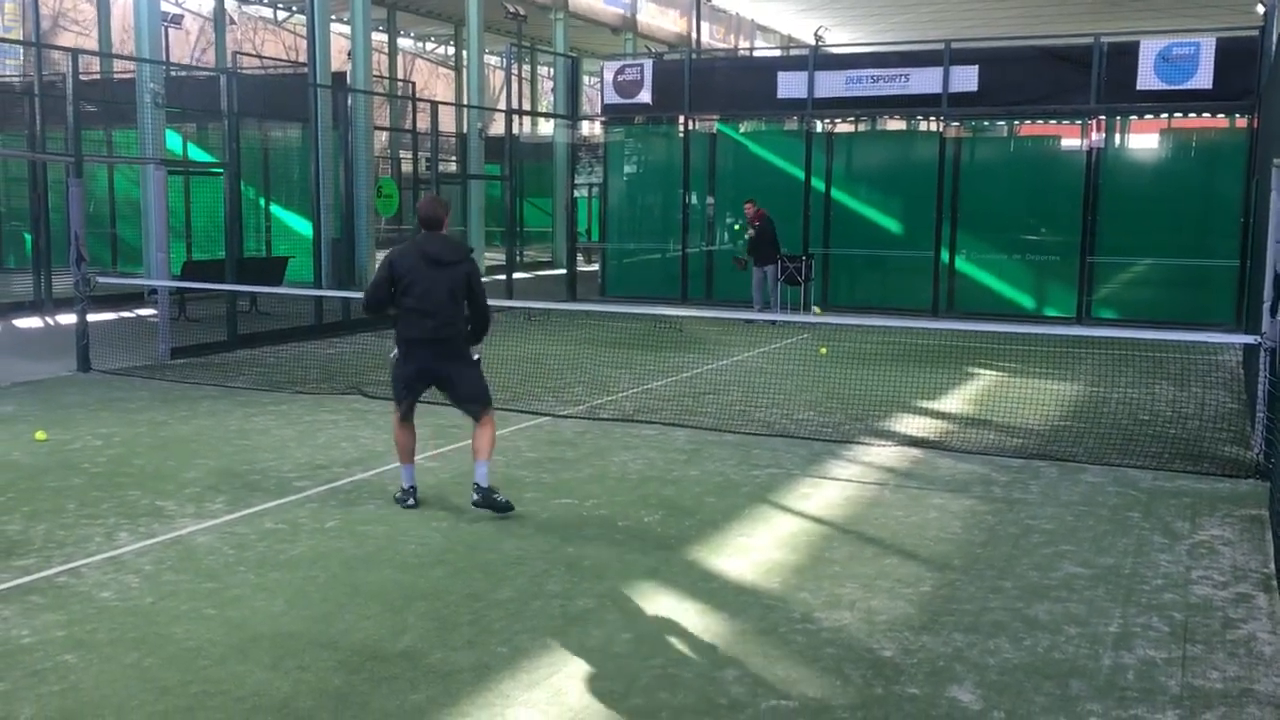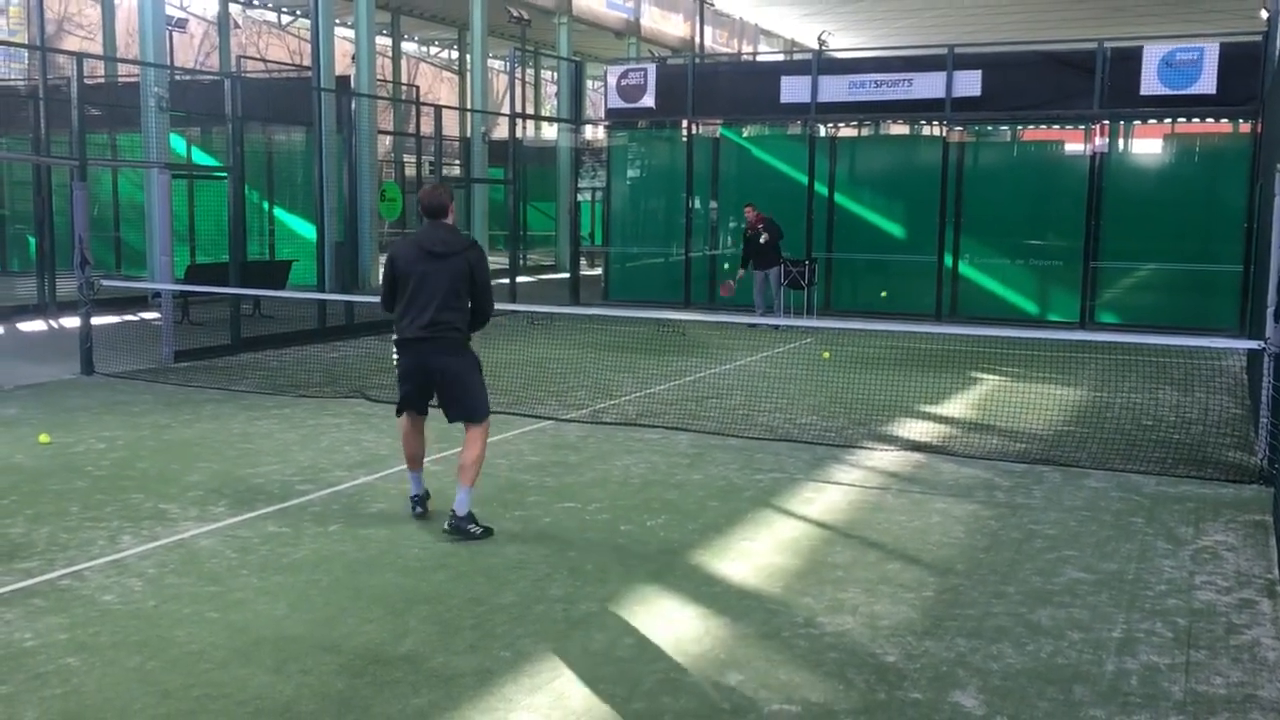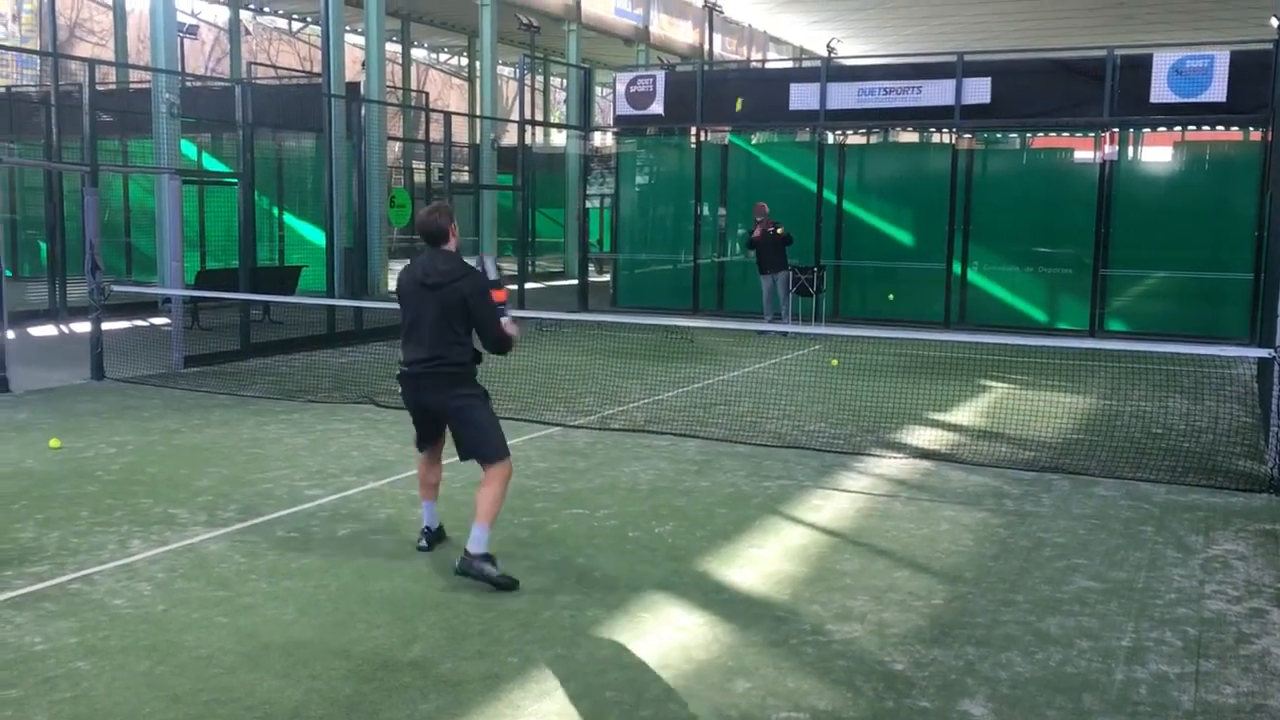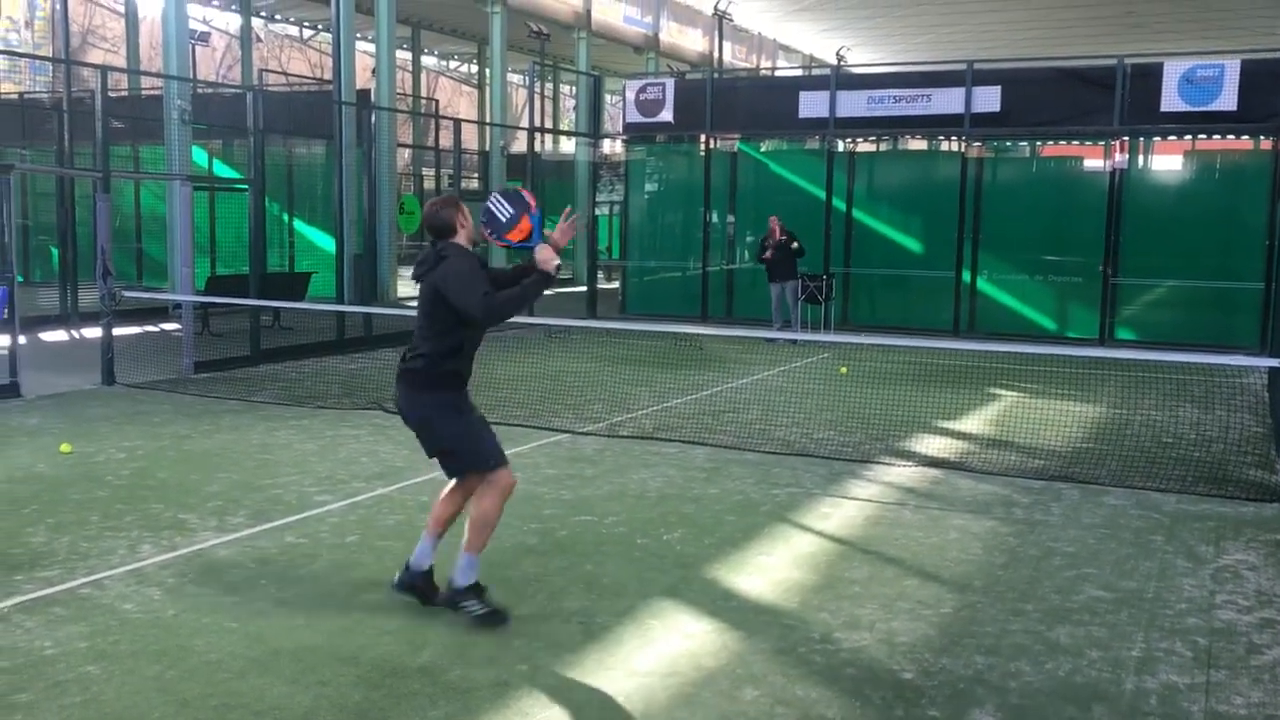
dt=0.3s
person 1, frame 1
left shoulder: (398, 256)
right shoulder: (464, 259)
left elbow: (371, 305)
right elbow: (481, 316)
left wrist: (402, 314)
right wrist: (466, 342)
left hip: (410, 353)
right hip: (454, 353)
left knee: (402, 414)
right knee: (485, 418)
left ankle: (407, 489)
right ankle: (482, 486)
person 1, frame 2
left shoulder: (400, 249)
right shoulder: (470, 251)
left elbow: (387, 303)
right elbow: (484, 311)
left hip: (410, 349)
right hip: (452, 350)
left knee: (412, 419)
right knee: (477, 429)
left ankle: (417, 495)
right ankle: (461, 514)
person 1, frame 3
left shoulder: (407, 277)
right shoulder: (470, 279)
right elbow: (493, 342)
right wrist: (507, 335)
left hip: (414, 383)
right hip: (454, 385)
left knee: (430, 450)
right knee: (499, 467)
left ankle: (430, 528)
right ankle: (476, 556)
person 1, frame 4
left shoulder: (451, 264)
right shoulder: (456, 264)
left elbow: (502, 285)
right elbow: (488, 310)
left wrist: (548, 250)
right wrist: (541, 276)
left hip: (418, 387)
right hip: (436, 391)
left knee: (468, 479)
right knee: (498, 480)
left ankle: (417, 570)
right ankle: (463, 583)
